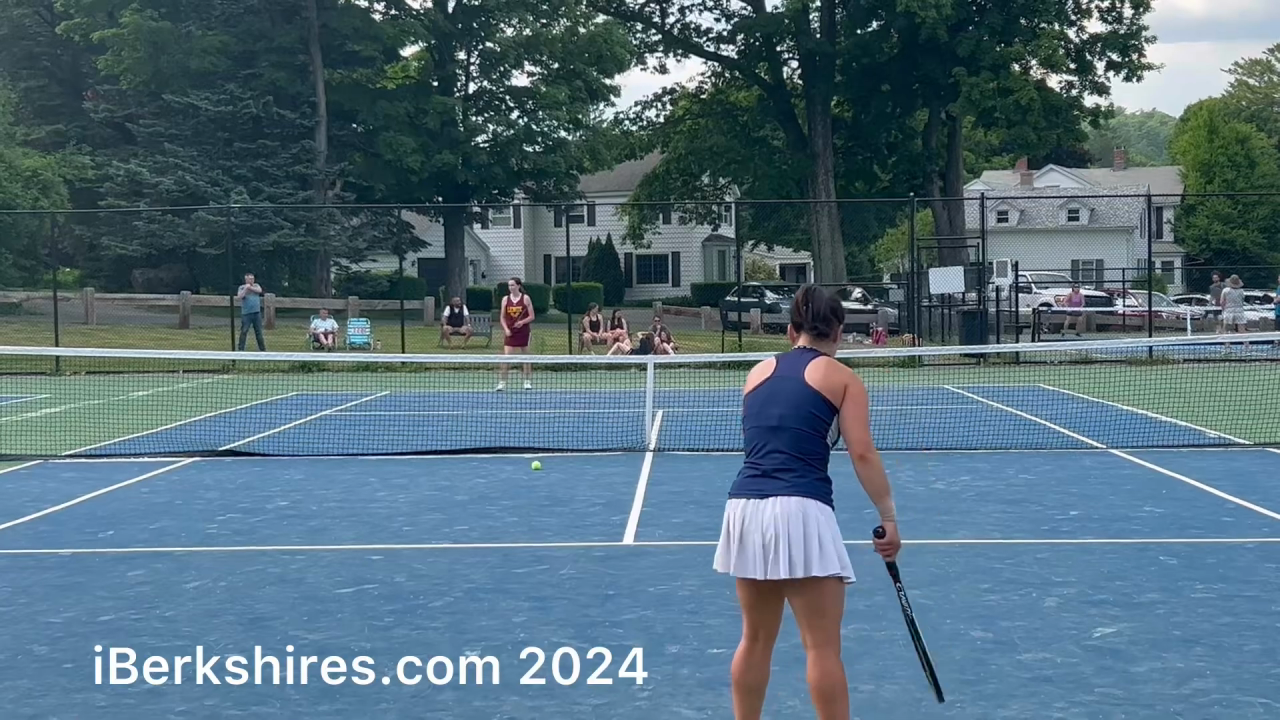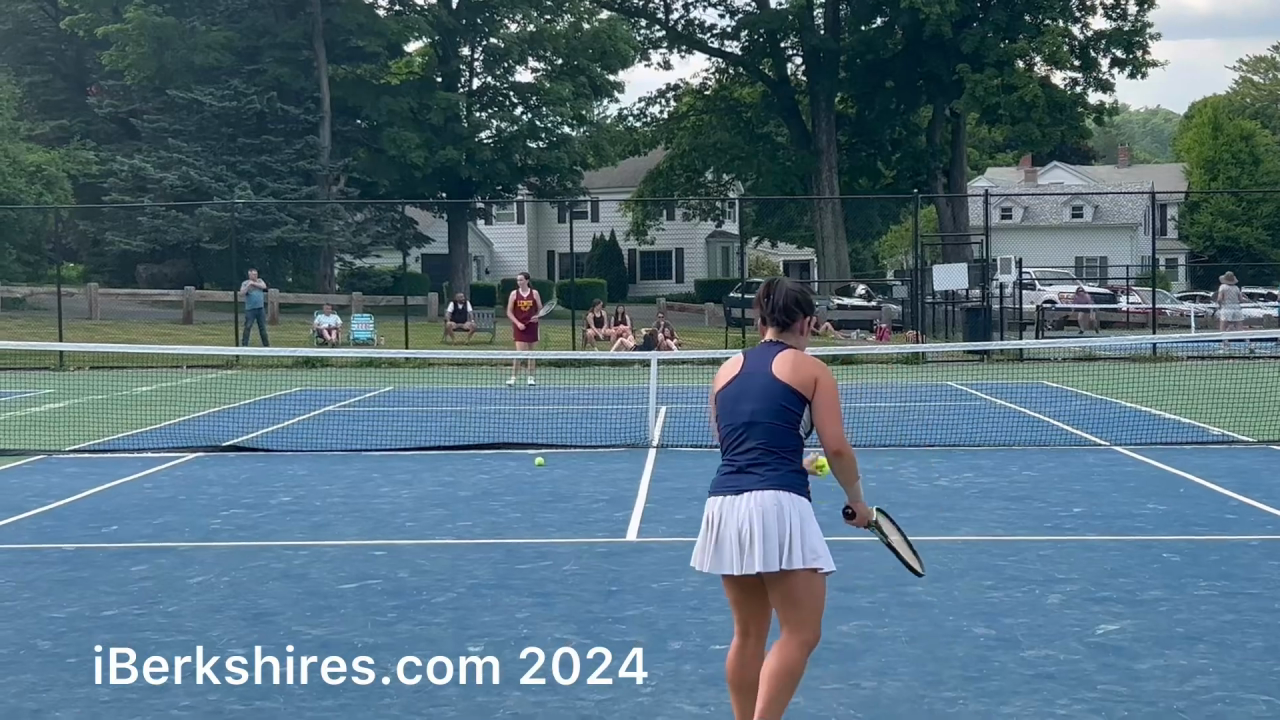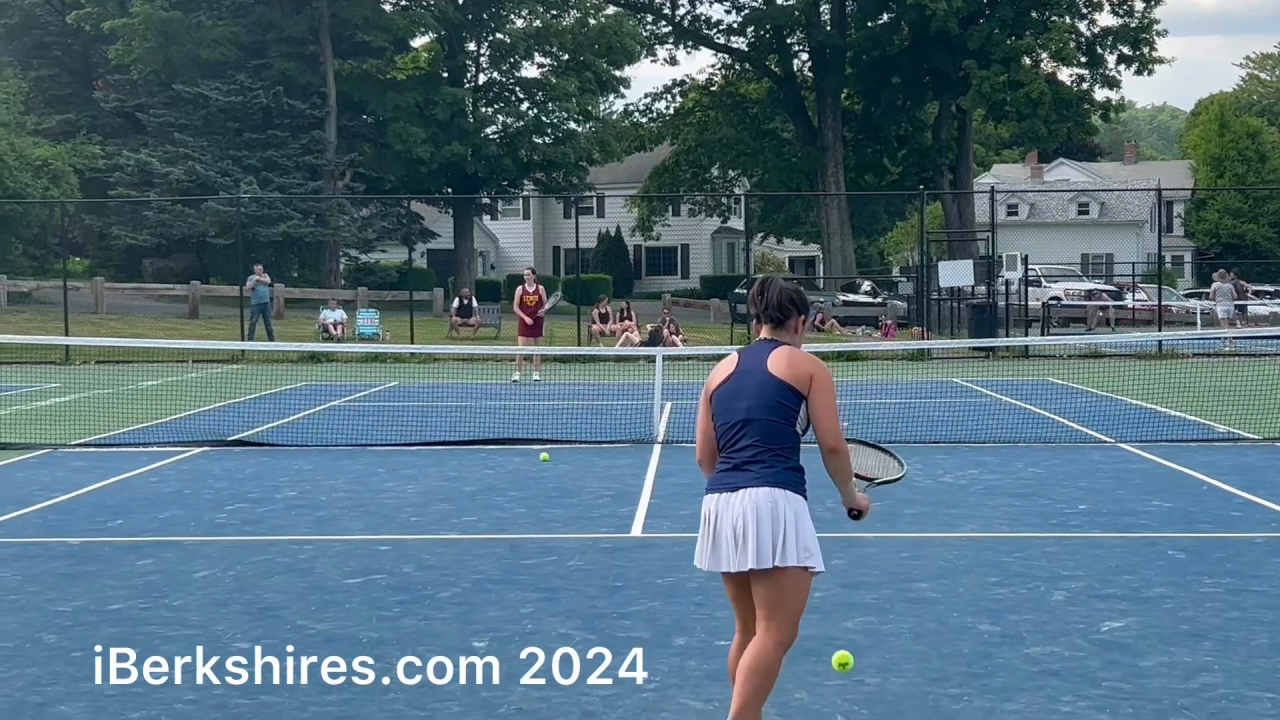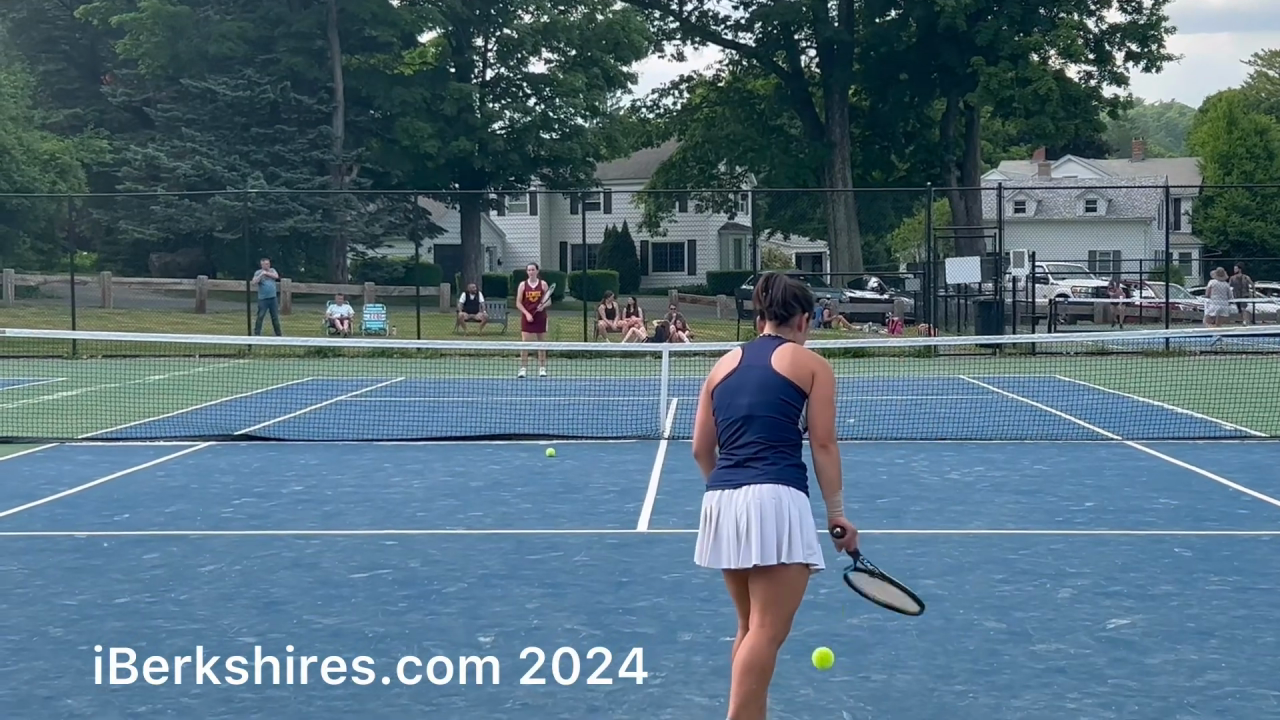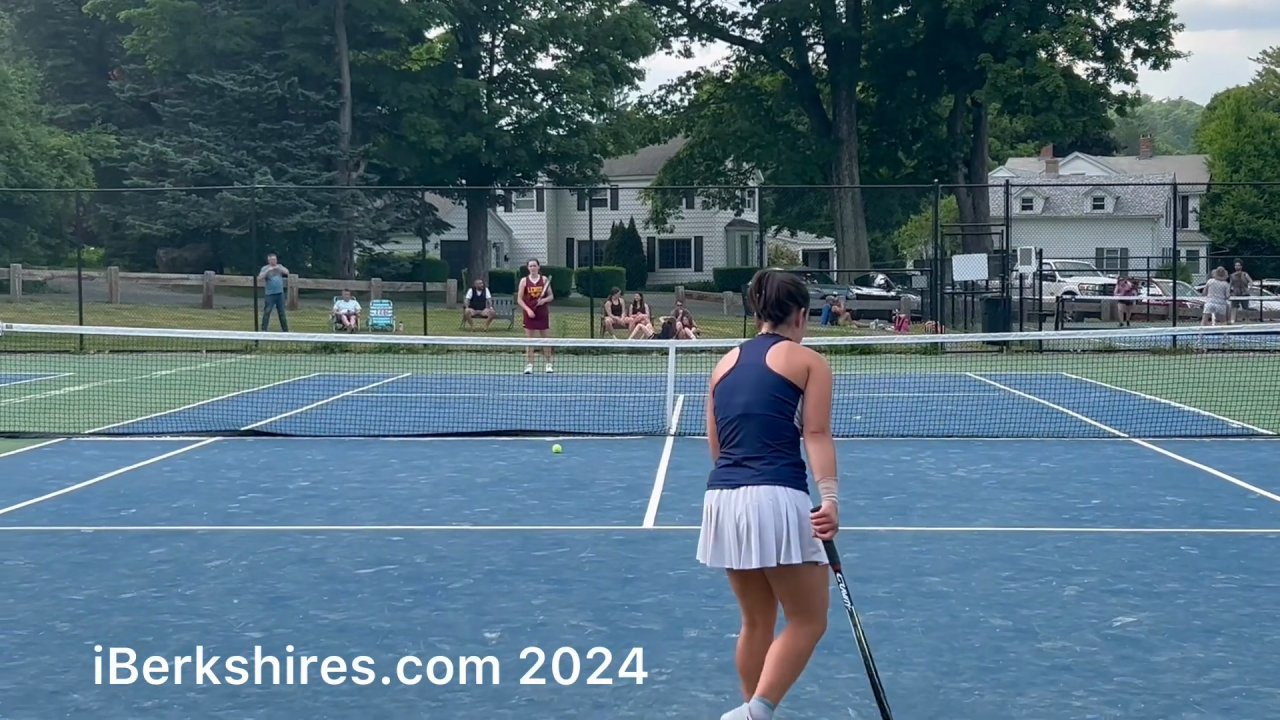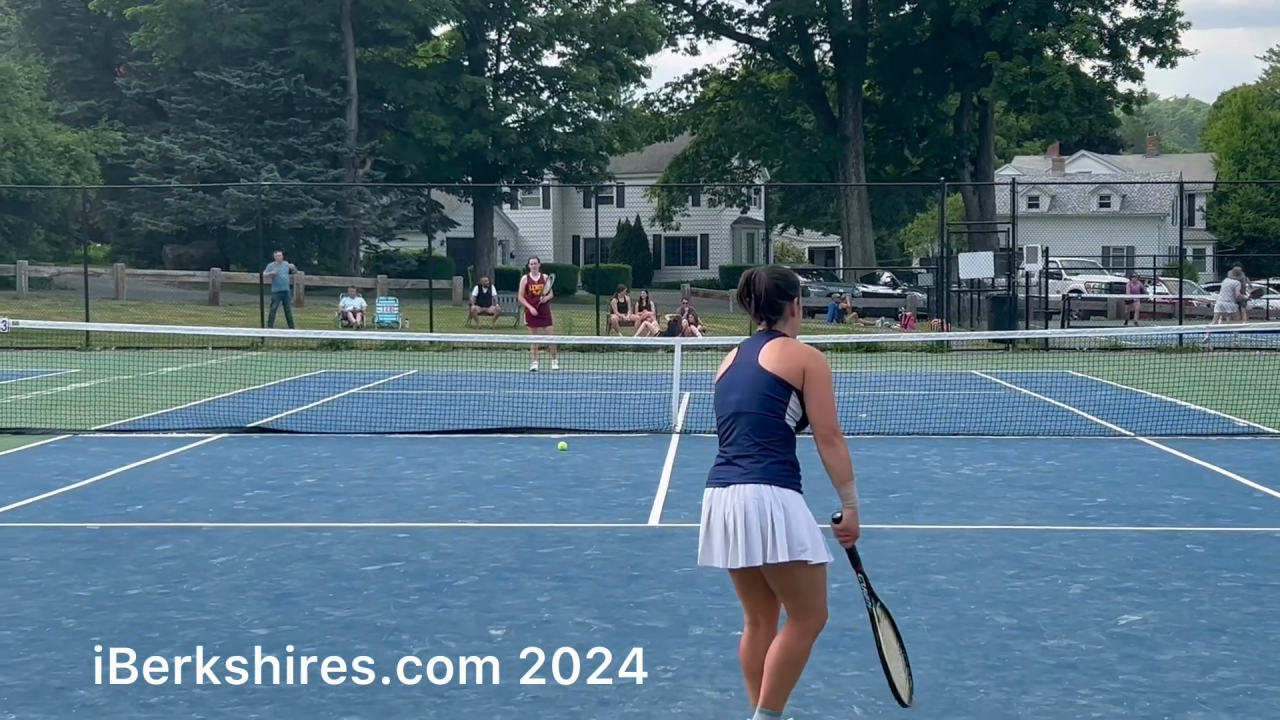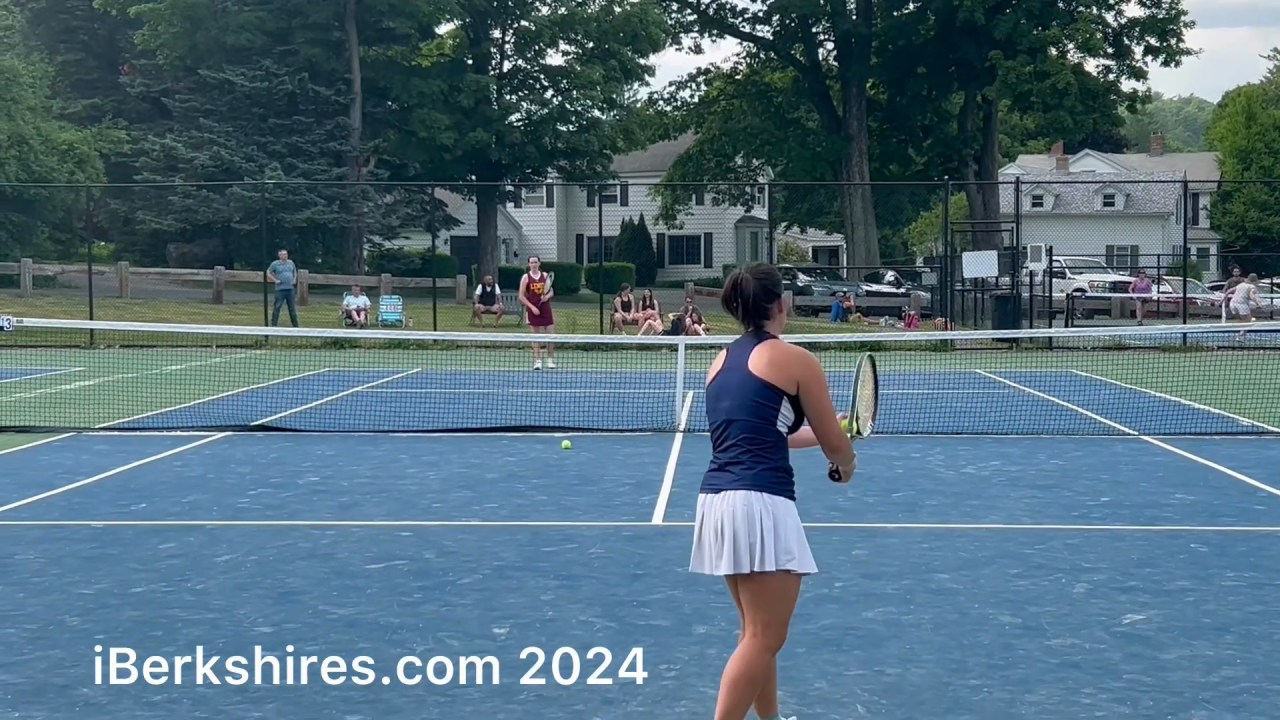
dt=0.3s
person 1, frame 1
left shoulder: (759, 372)
right shoulder: (842, 378)
right elbow: (863, 455)
right wrist: (888, 519)
left hip: (744, 509)
right hip: (800, 513)
left knee: (756, 638)
right knee: (823, 646)
person 1, frame 2
left shoulder: (726, 370)
right shoulder: (811, 370)
right elbow: (837, 448)
right wrist: (858, 501)
left hip: (724, 506)
right hip: (778, 506)
left knee: (748, 634)
right knee: (800, 634)
person 1, frame 3
left shoulder: (721, 370)
right shoulder: (808, 366)
right elbow: (831, 446)
right wrist: (852, 496)
left hip: (720, 504)
right hip: (774, 503)
left knee: (748, 631)
right knee: (774, 635)
person 1, frame 4
left shoulder: (724, 364)
right shoulder: (811, 364)
left elbow: (701, 449)
right elbow: (823, 444)
right wrist: (836, 511)
left hip: (722, 501)
right hip: (775, 499)
left knee: (749, 627)
right knee: (767, 631)
person 1, frame 5
left shoulder: (726, 362)
right shoulder: (809, 360)
right elbow: (817, 434)
right wrist: (829, 498)
left hip: (722, 499)
right hip: (777, 499)
left knee: (756, 623)
right knee: (808, 621)
person 1, frame 6
left shoulder: (731, 360)
right shoulder: (805, 357)
right elbow: (828, 437)
right wrist: (849, 504)
left hip: (722, 495)
right hip: (768, 498)
left knee: (760, 621)
right knee: (807, 618)
person 1, frame 7
left shoulder: (721, 361)
right shoulder: (795, 359)
right elbow: (836, 443)
left wrist: (816, 434)
right wrist: (846, 465)
left hip: (716, 502)
right hip: (760, 504)
left knee: (760, 629)
right knee: (763, 639)
